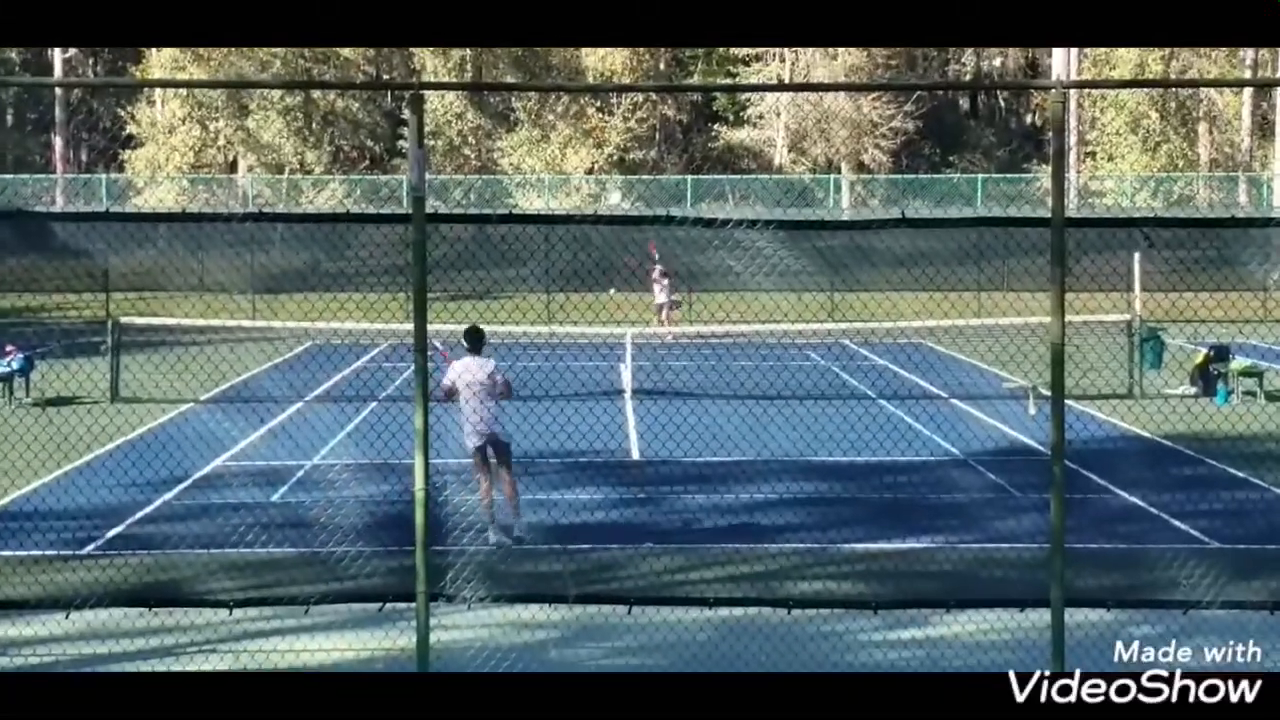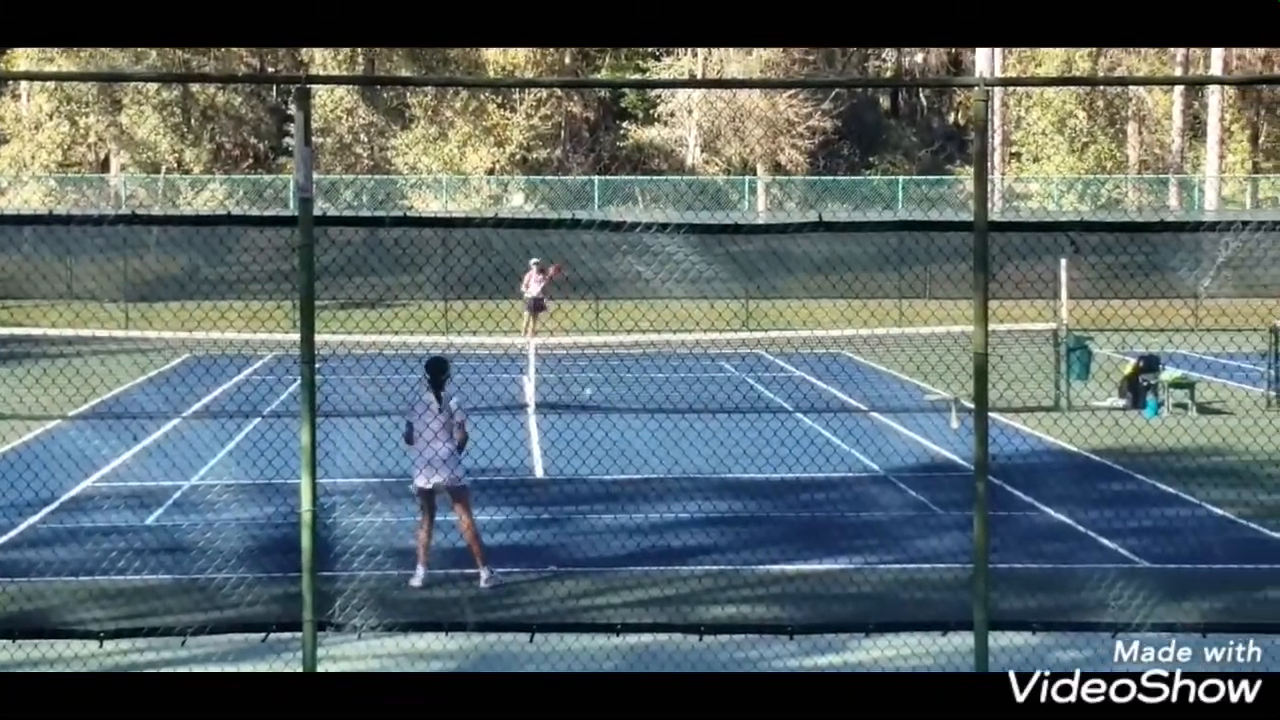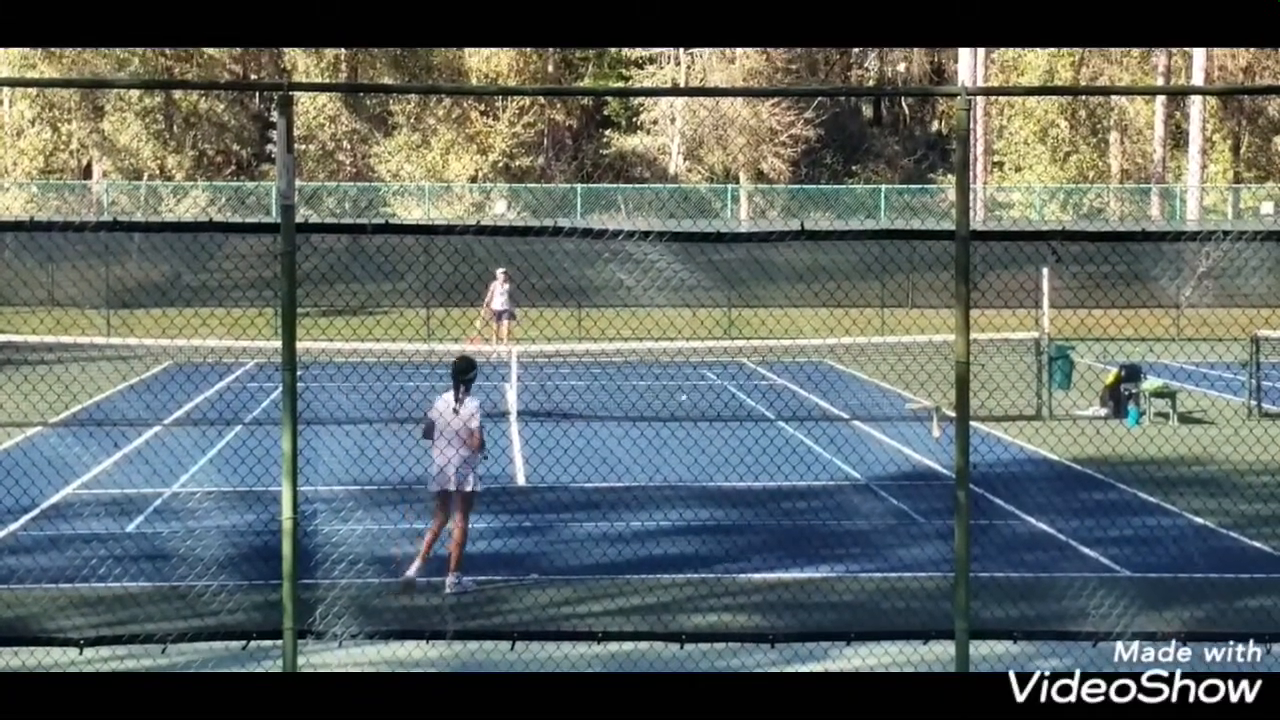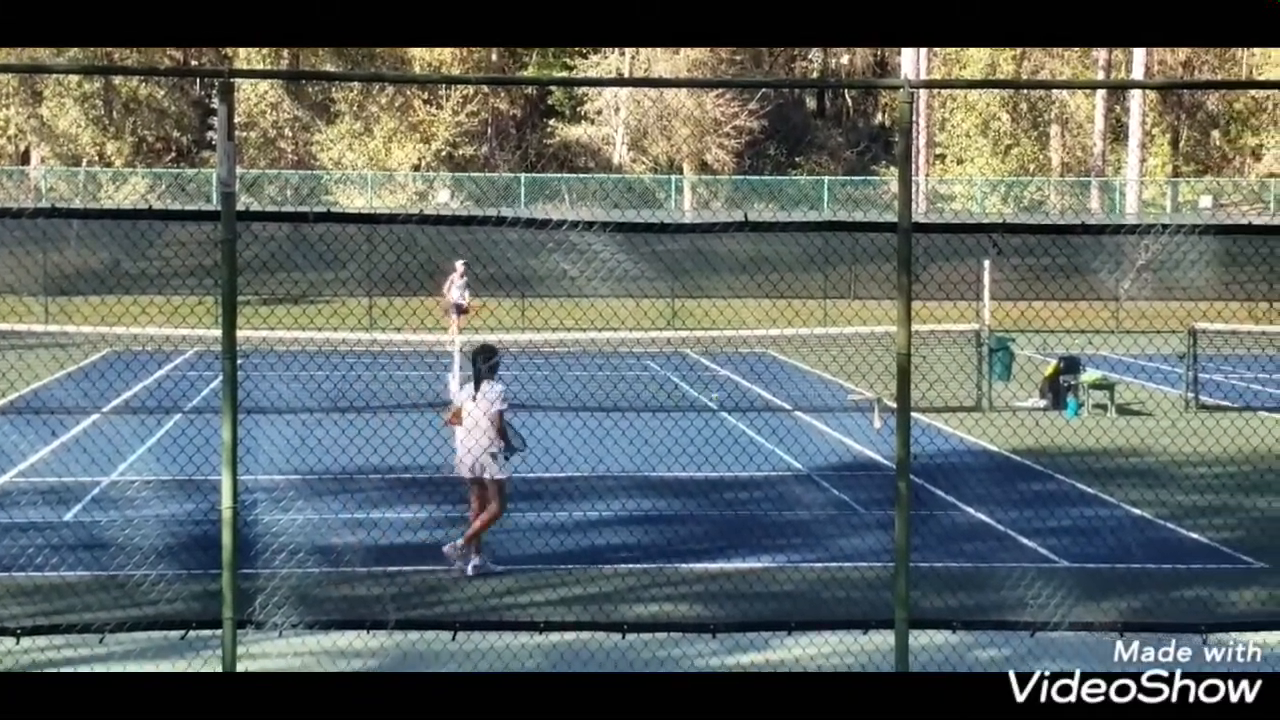
dt=0.7s
person 1, frame 1
left shoulder: (456, 367)
right shoulder: (490, 365)
left elbow: (446, 395)
right elbow: (507, 392)
left hip: (471, 425)
right hip: (493, 422)
left knee: (484, 477)
right knee: (506, 472)
left ankle: (493, 529)
right ankle: (517, 521)
person 1, frame 2
left shoulder: (417, 405)
right shoulder: (452, 403)
left elbow: (408, 439)
right elbow: (462, 438)
left hip: (422, 466)
right hip: (447, 464)
left knee: (426, 519)
right knee: (465, 517)
left ankle: (421, 571)
right ankle: (484, 572)
person 1, frame 3
left shoulder: (440, 401)
right shoulder: (472, 405)
left elbow: (427, 433)
right elbow: (478, 442)
right wrist: (480, 449)
left hip: (439, 466)
right hip: (462, 468)
left knee: (440, 519)
right knee: (460, 522)
left ankle: (417, 565)
right ankle: (453, 578)
person 1, frame 4
left shoulder: (466, 389)
right shoulder: (498, 390)
left elbow: (452, 419)
right elbow: (499, 424)
right wrist: (507, 443)
left hip: (468, 453)
right hip: (487, 454)
left knee: (477, 505)
right knee: (497, 506)
left ankle: (476, 559)
right ankle: (460, 544)
